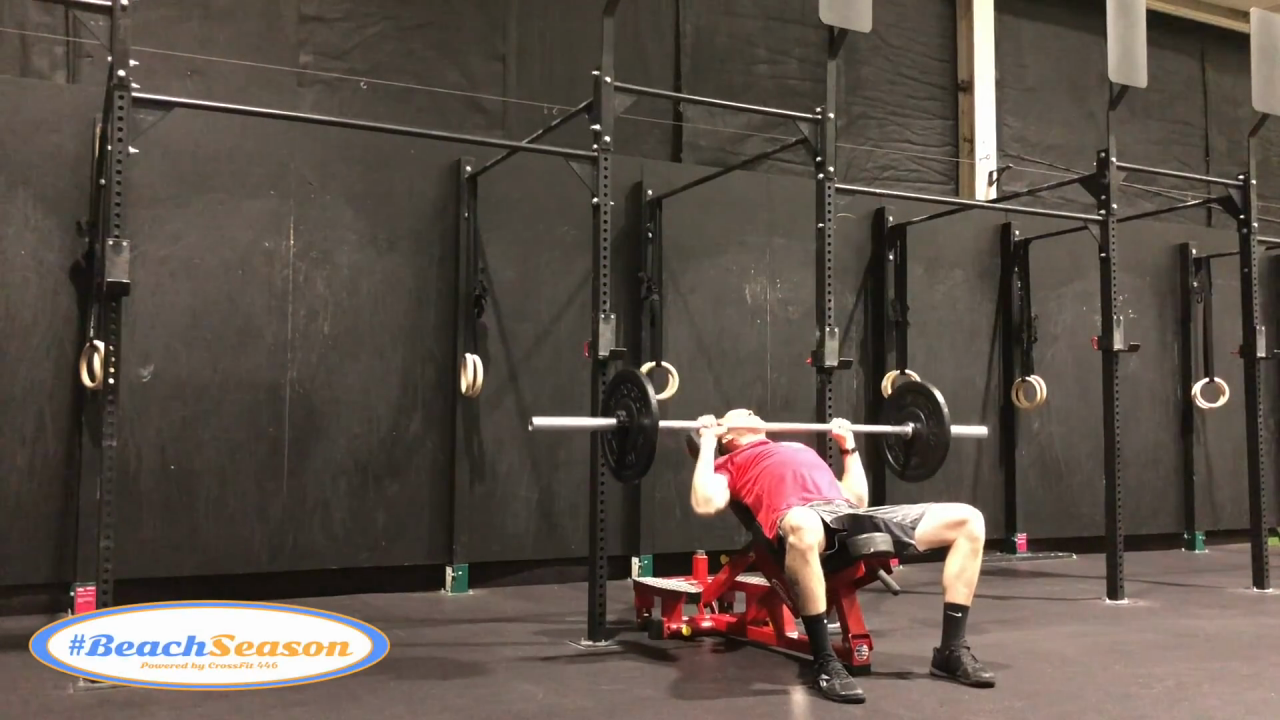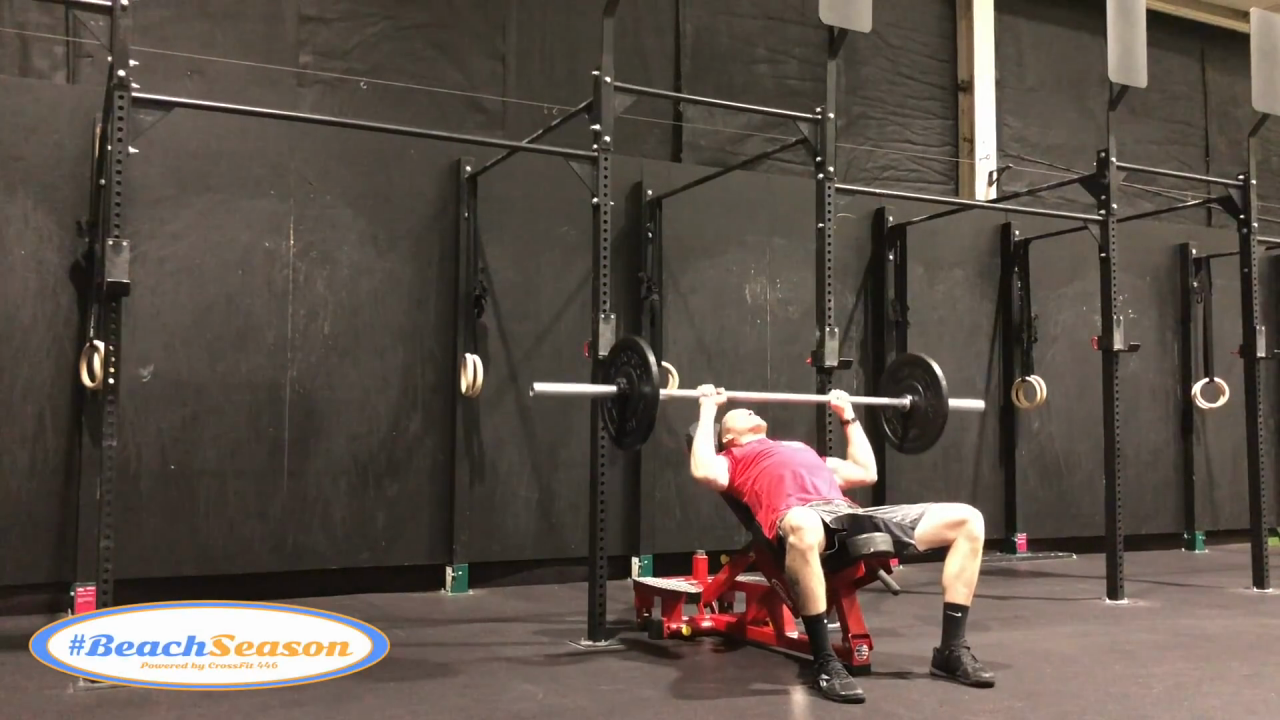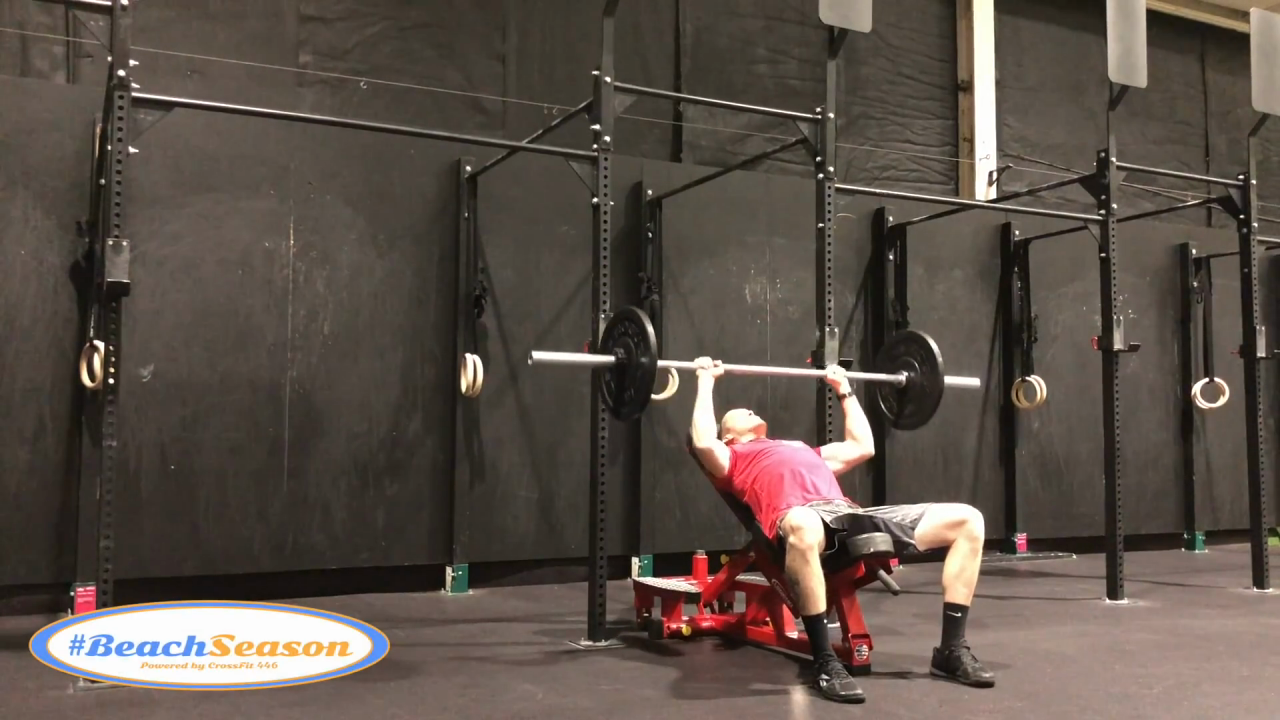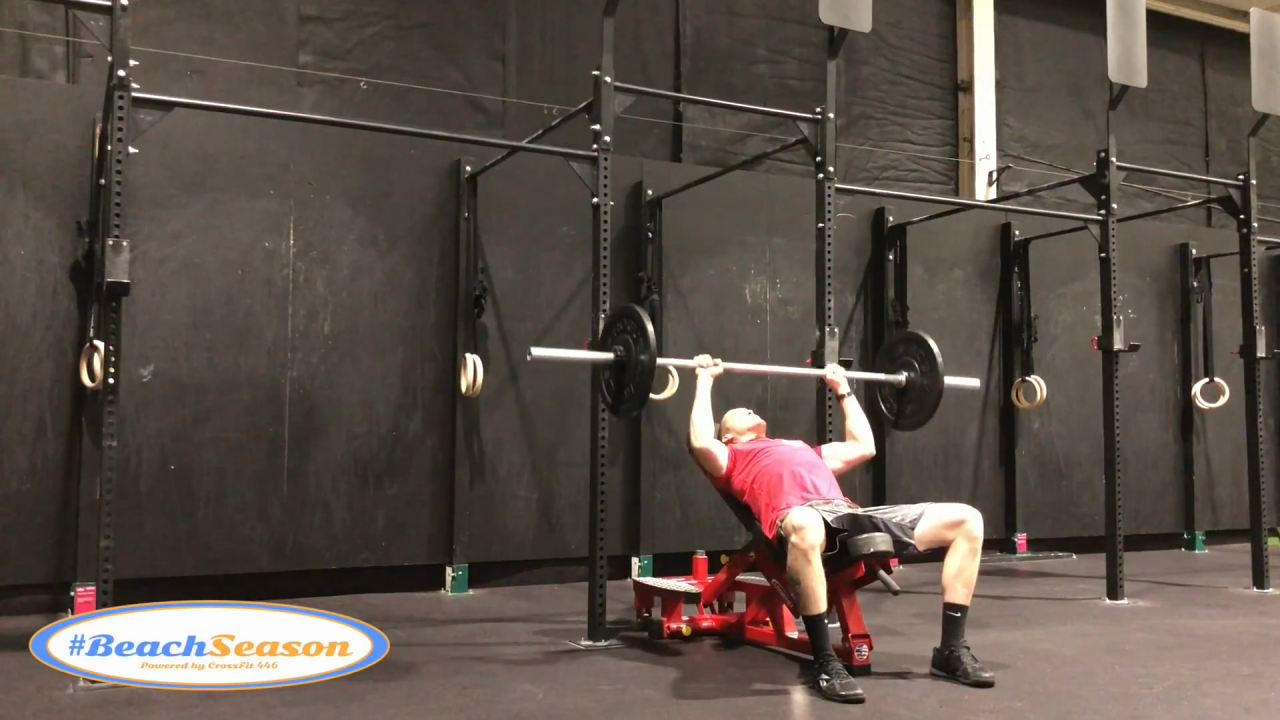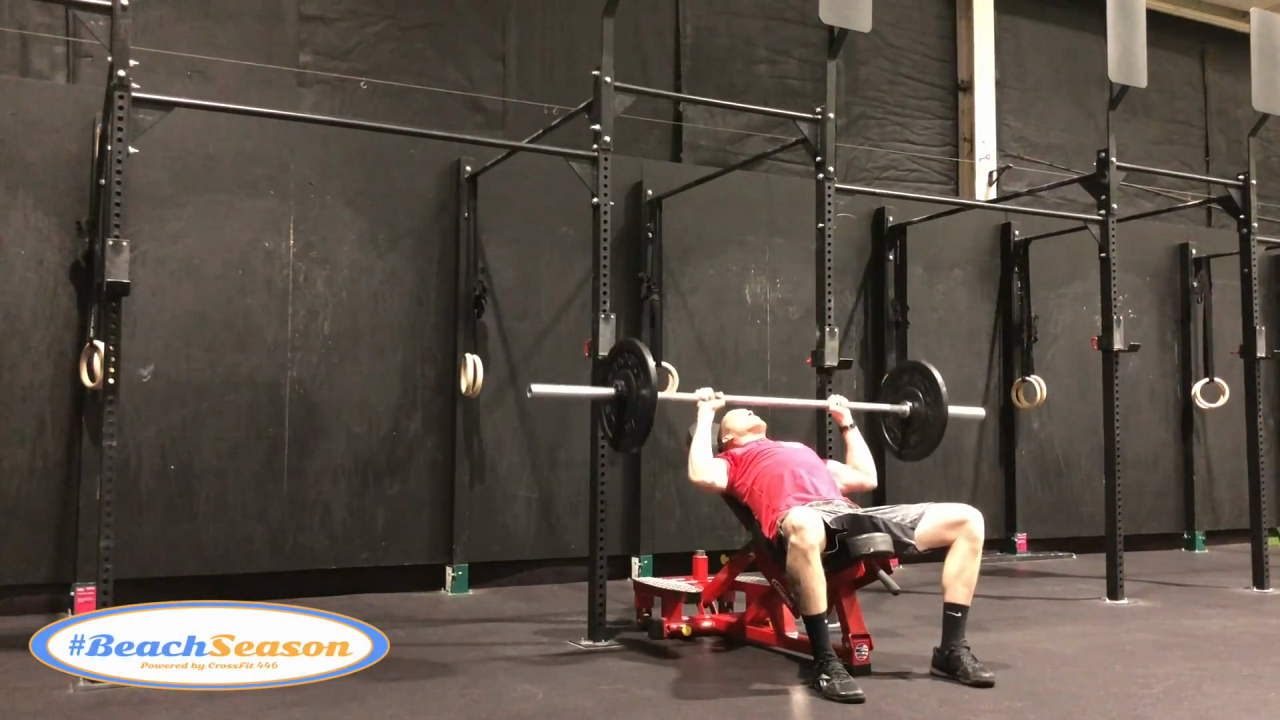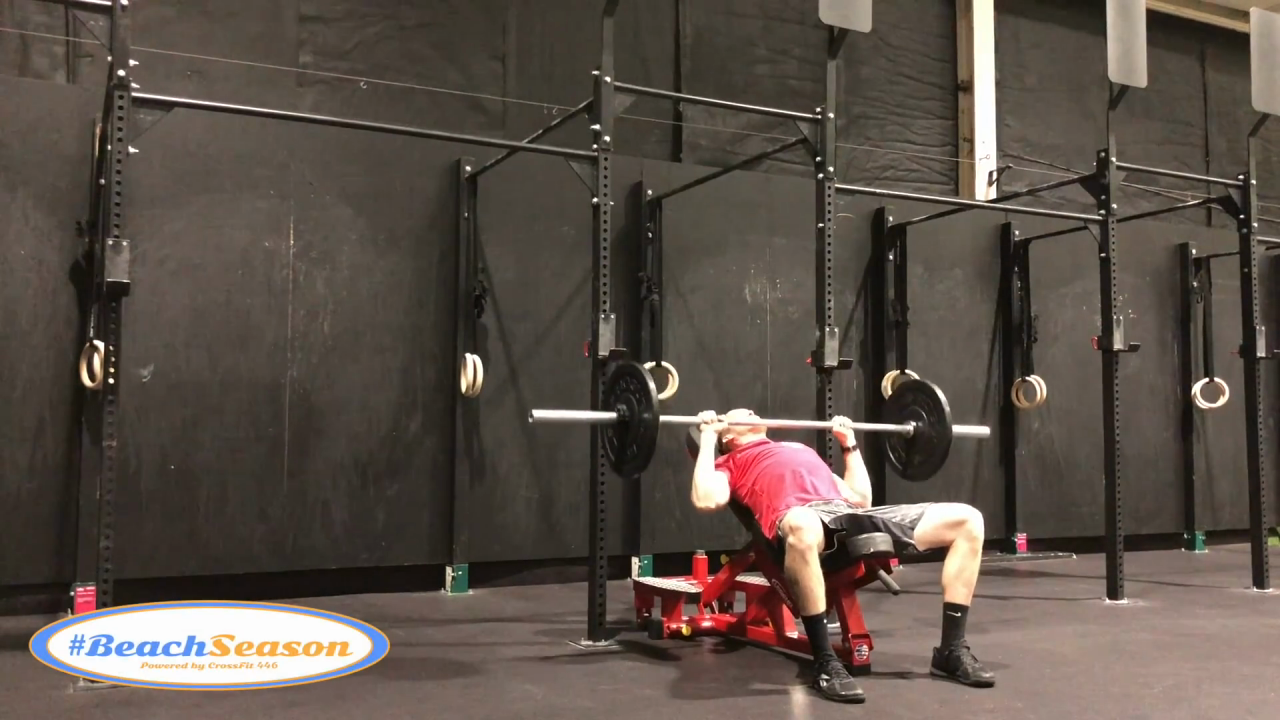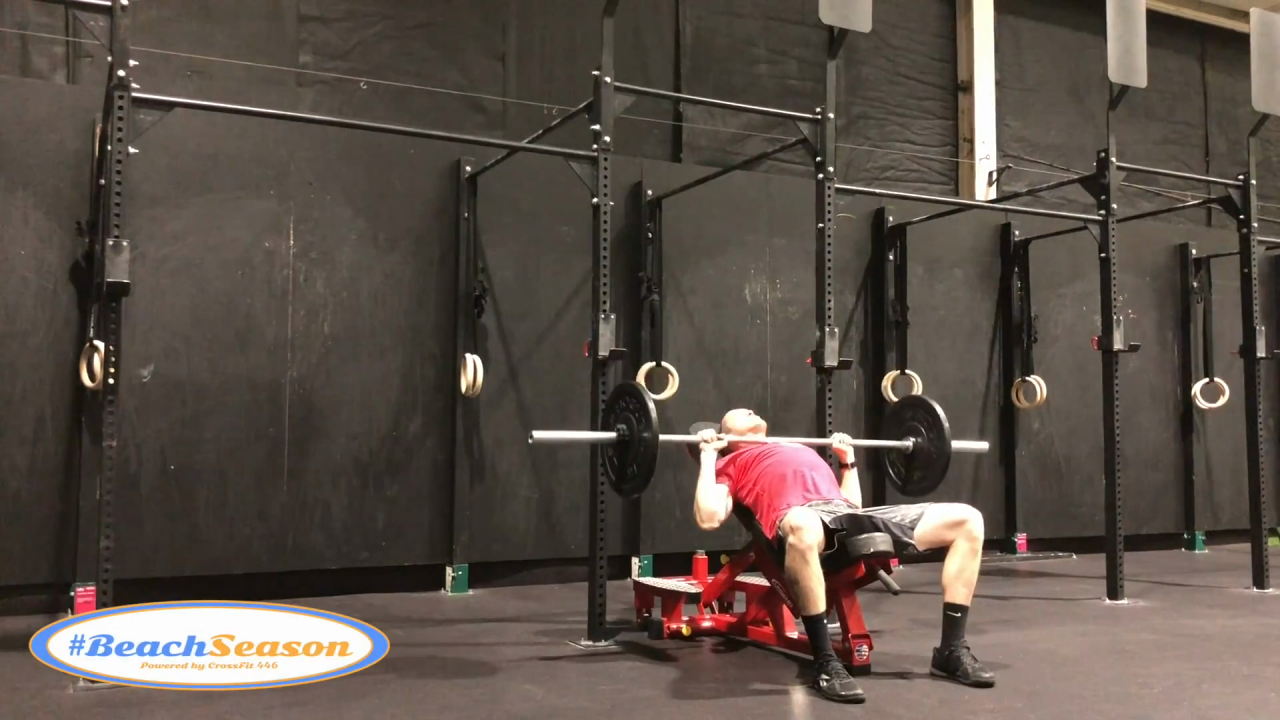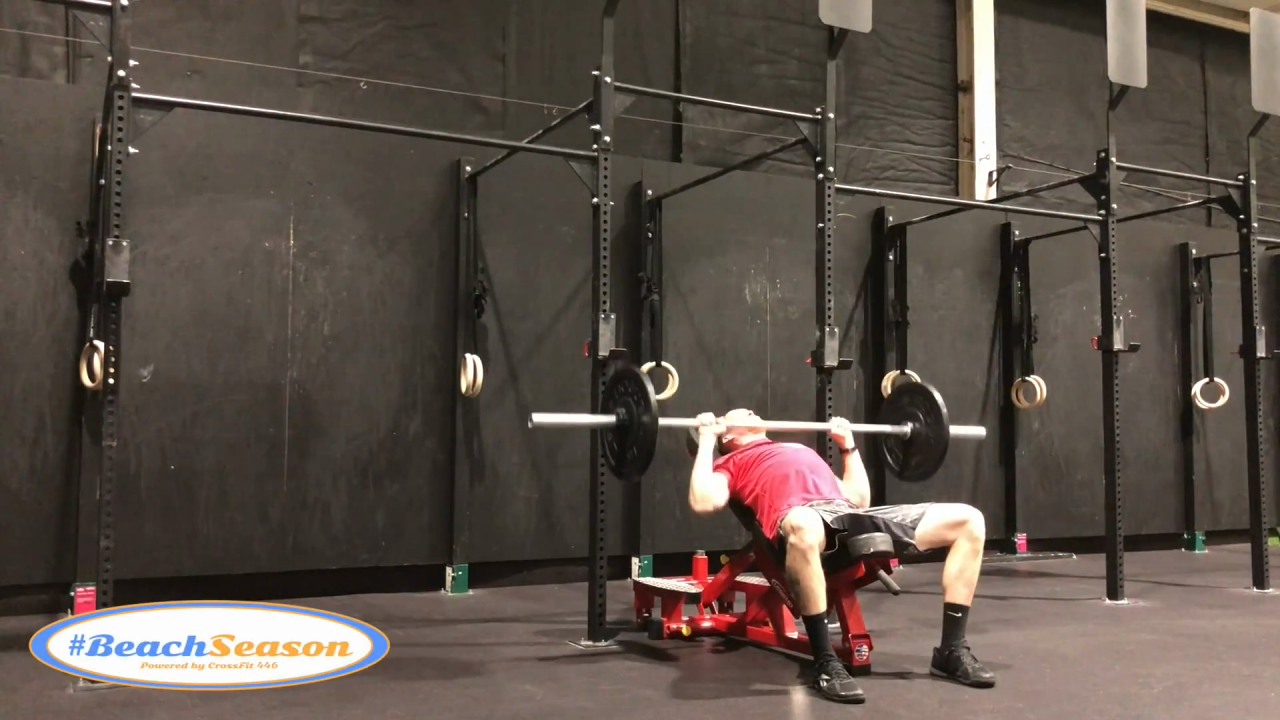
dt=0.2s
person 1, frame 1
left shoulder: (802, 450)
right shoulder: (731, 463)
right elbow: (705, 505)
left wrist: (848, 445)
right wrist: (708, 443)
left hip: (851, 515)
right hip: (802, 518)
left knee: (968, 521)
right knee: (803, 527)
left ankle: (952, 651)
right ankle: (825, 662)
person 1, frame 2
left shoulder: (802, 451)
right shoulder: (733, 460)
left elbow: (866, 473)
right elbow: (704, 472)
left wrist: (848, 416)
right wrist: (708, 409)
left hip: (852, 514)
right hip: (802, 519)
left knee: (968, 521)
right knee: (803, 527)
left ankle: (952, 650)
right ankle: (825, 662)
person 1, frame 3
left shoulder: (804, 452)
right shoulder: (732, 459)
left elbow: (863, 447)
right elbow: (703, 443)
left wrist: (844, 391)
right wrist: (706, 382)
left hip: (853, 515)
right hip: (803, 519)
left knee: (968, 520)
right knee: (803, 527)
left ankle: (952, 650)
right ankle: (825, 662)
person 1, frame 4
left shoulder: (802, 451)
right shoulder: (732, 459)
left elbow: (863, 447)
right elbow: (702, 442)
left wrist: (843, 389)
right wrist: (705, 381)
left hip: (852, 516)
right hip: (803, 520)
left knee: (967, 521)
right knee: (805, 526)
left ankle: (951, 651)
right ankle: (825, 662)
person 1, frame 5
left shoulder: (801, 450)
right shoulder: (732, 461)
left elbow: (866, 477)
right elbow: (701, 475)
left wrist: (846, 421)
right wrist: (706, 413)
left hip: (851, 514)
right hip: (804, 518)
left knee: (967, 520)
right knee: (805, 525)
left ankle: (952, 650)
right ankle: (826, 662)
person 1, frame 6
left shoulder: (802, 450)
right shoulder: (732, 463)
right elbow: (705, 499)
left wrist: (849, 443)
right wrist: (708, 437)
left hip: (851, 517)
right hip: (802, 519)
left knee: (967, 520)
right knee: (803, 526)
left ankle: (952, 651)
right ankle: (825, 663)
person 1, frame 7
left shoulder: (803, 451)
right shoulder: (730, 465)
right elbow: (709, 519)
left wrist: (847, 460)
right wrist: (708, 455)
left hip: (850, 516)
right hip: (802, 517)
left knee: (966, 520)
right knee: (803, 526)
left ankle: (952, 651)
right ankle: (825, 662)
person 1, frame 8
left shoulder: (803, 451)
right shoulder: (732, 463)
right elbow: (703, 502)
left wrist: (848, 445)
right wrist: (707, 440)
left hip: (851, 515)
right hip: (803, 519)
left knee: (967, 521)
right knee: (804, 527)
left ankle: (952, 651)
right ankle: (826, 663)
